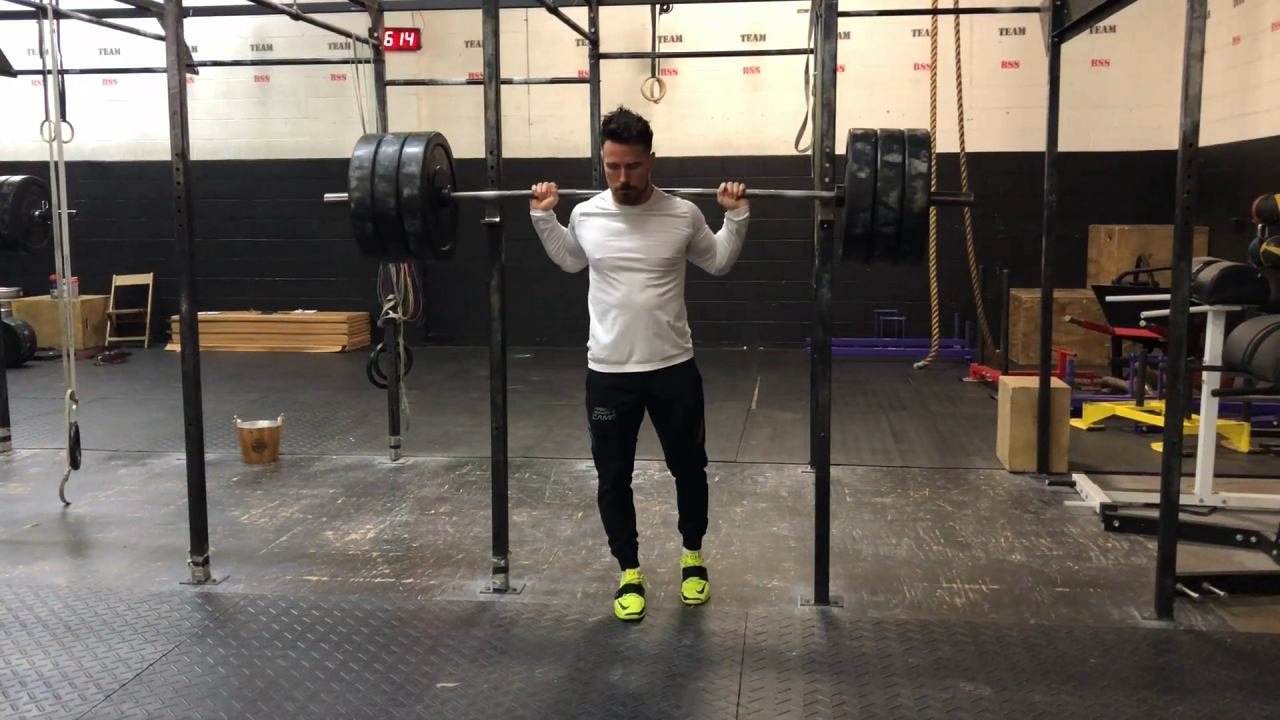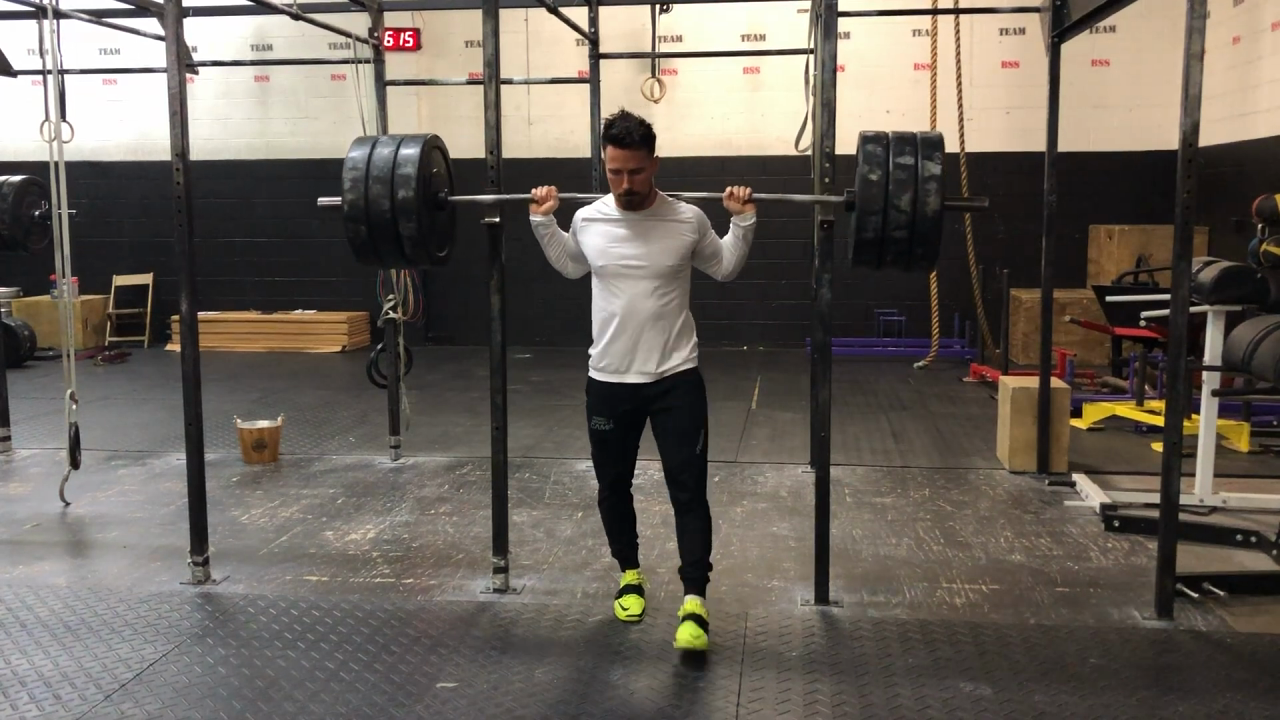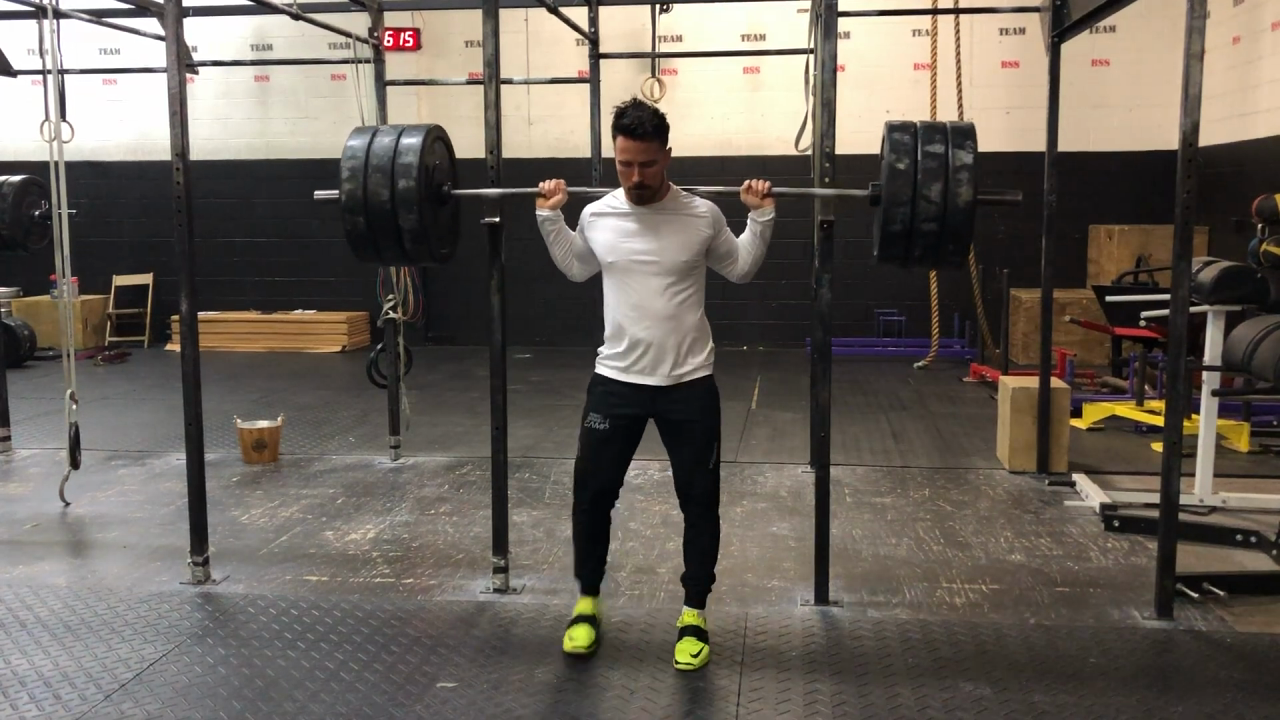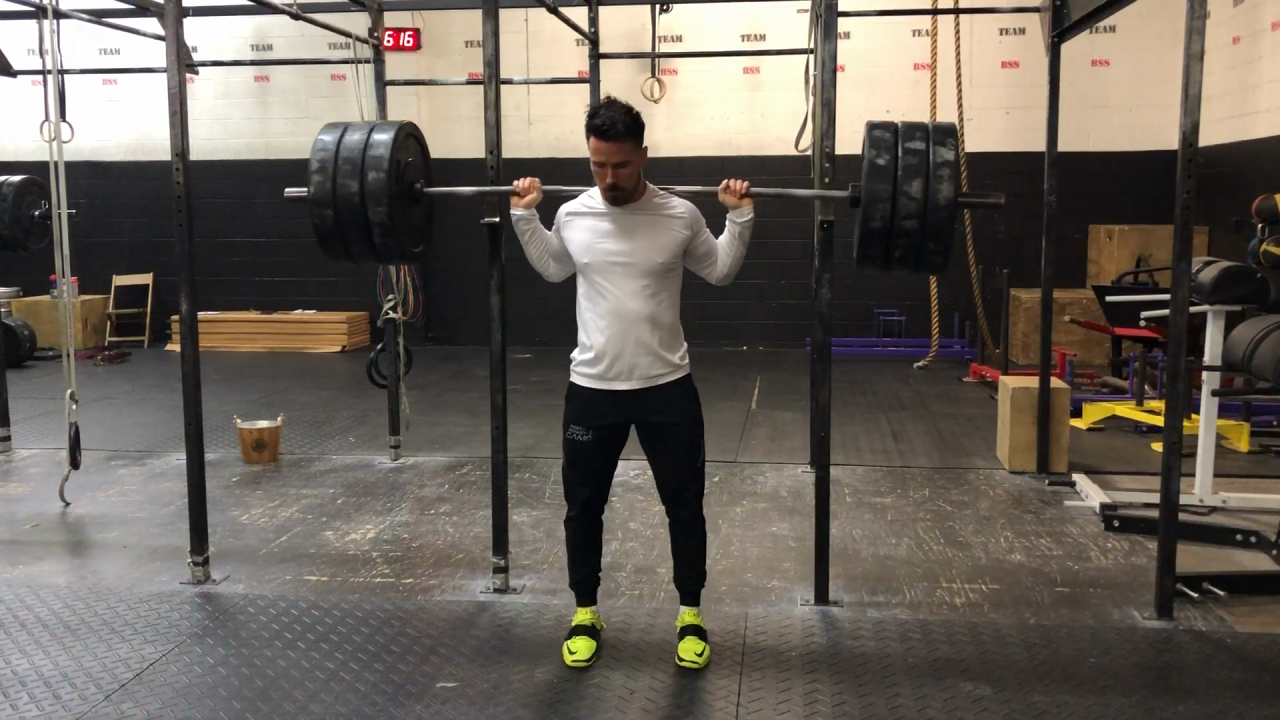
dt=0.5s
person 1, frame 1
left shoulder: (683, 214)
right shoulder: (585, 214)
left elbow: (719, 262)
right elbow: (568, 260)
left wrist: (737, 215)
right wrist: (543, 215)
left hip: (673, 368)
right hip: (608, 372)
left knee: (689, 469)
right knee: (613, 479)
left ankle: (693, 555)
right ankle: (630, 573)
person 1, frame 2
left shoulder: (688, 220)
right shoulder: (587, 219)
left elbow: (725, 268)
right elbow: (570, 266)
left wrist: (743, 220)
right wrist: (542, 220)
left hip: (676, 377)
right hip: (609, 379)
left knee: (688, 489)
right knee: (613, 486)
left ankle: (694, 604)
right ankle: (629, 574)
person 1, frame 3
left shoulder: (703, 216)
right shoulder: (596, 215)
left elbow: (740, 269)
right elbow: (576, 268)
left wrist: (761, 216)
right wrist: (549, 216)
left hip: (688, 383)
right hip: (616, 379)
left knee: (699, 502)
right knee: (591, 494)
left ankle: (693, 614)
right ankle: (587, 603)
person 1, frame 4
left shoulder: (680, 216)
right shoulder: (571, 215)
left elbow: (721, 271)
right elbow: (553, 268)
left wrist: (740, 217)
right wrist: (524, 215)
left hip: (666, 386)
right hip: (592, 387)
left knee: (684, 504)
right knee: (583, 505)
left ankle: (690, 614)
right ankle: (585, 613)
